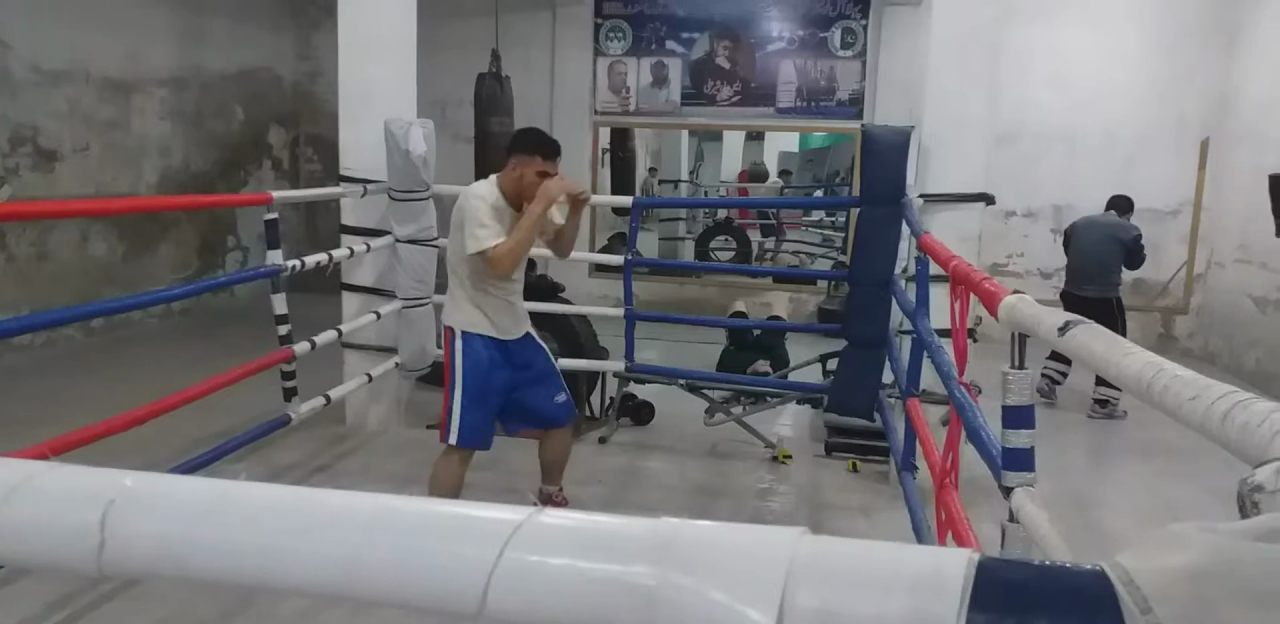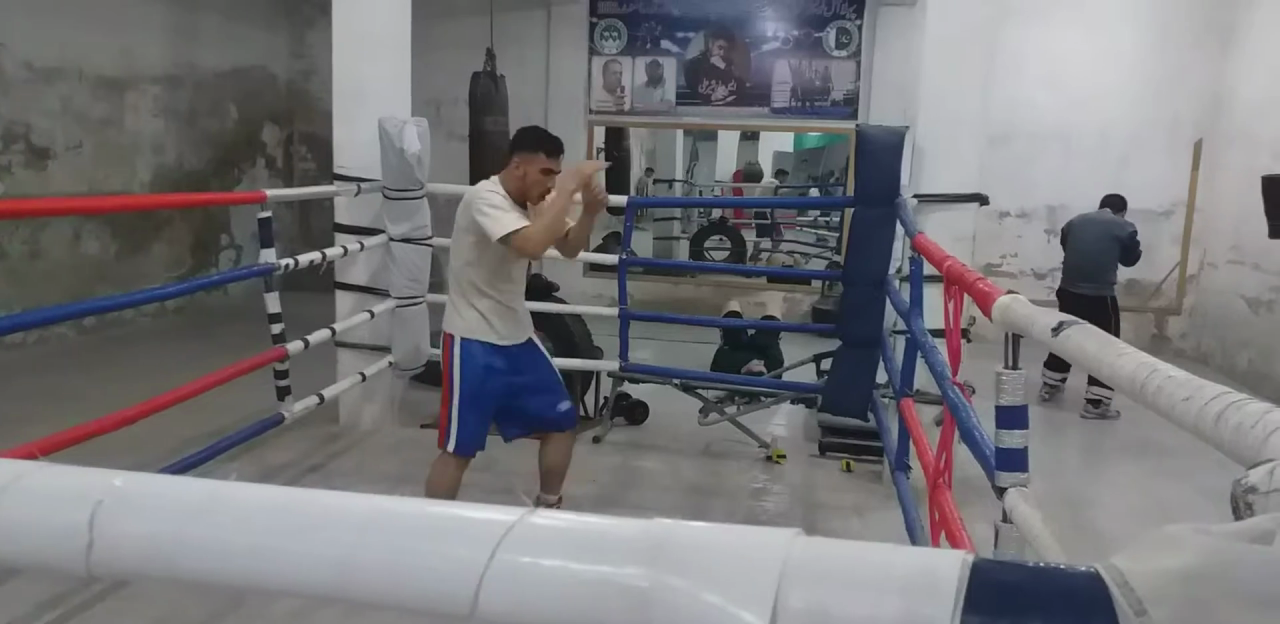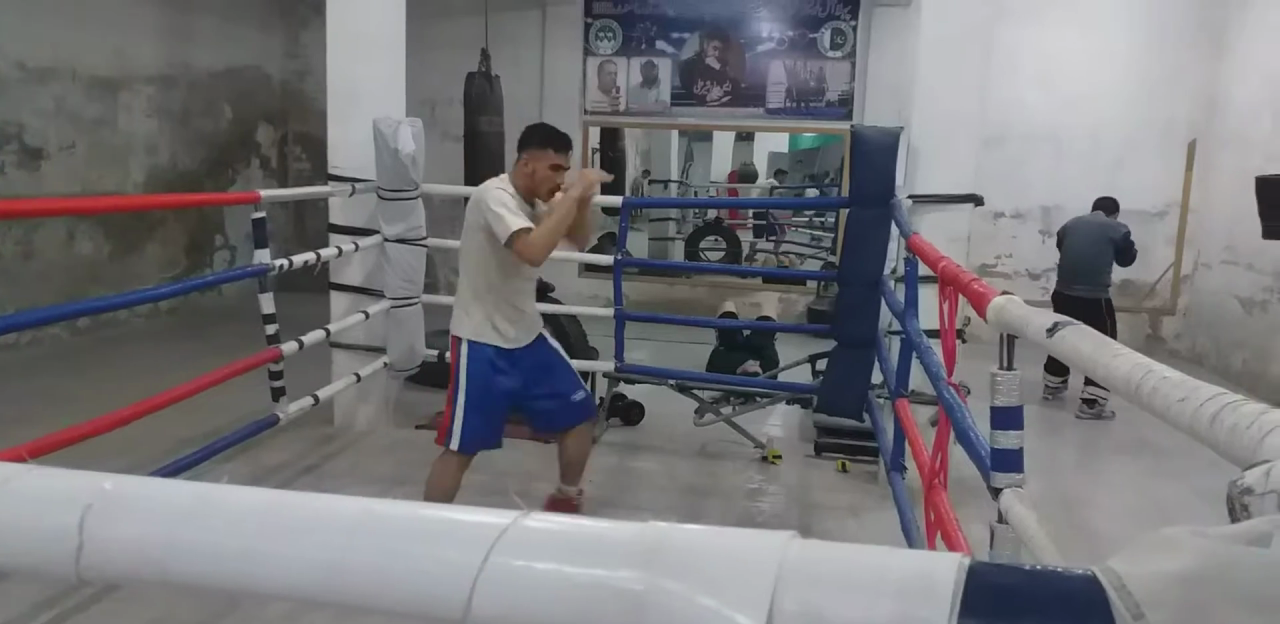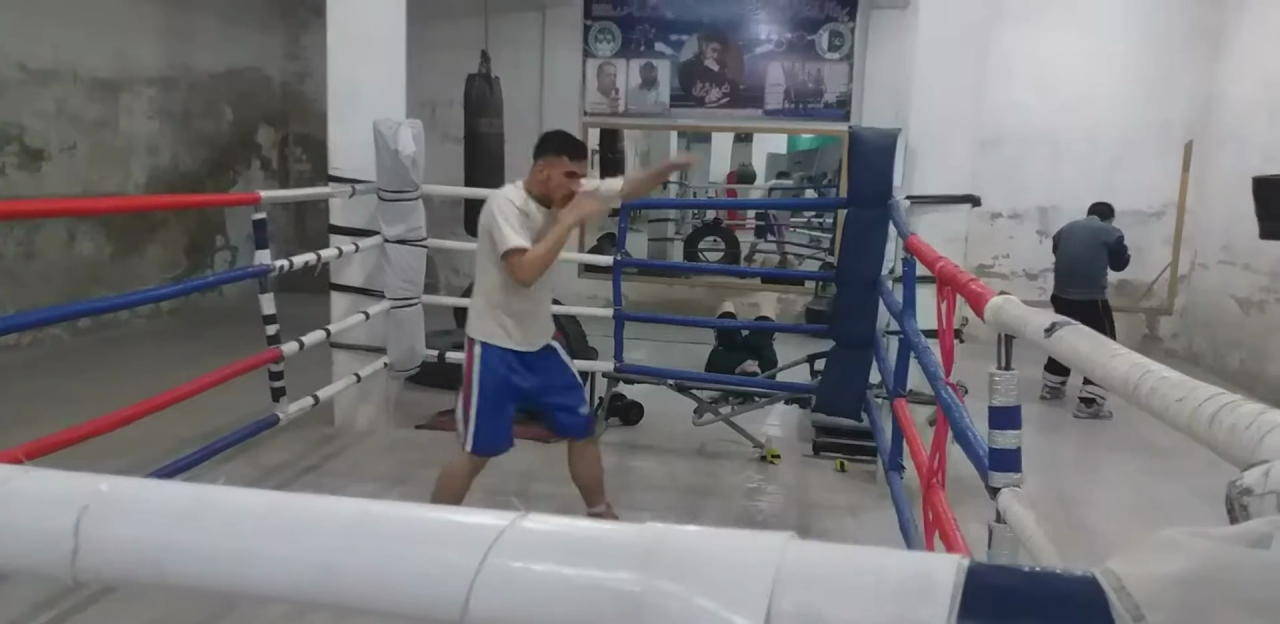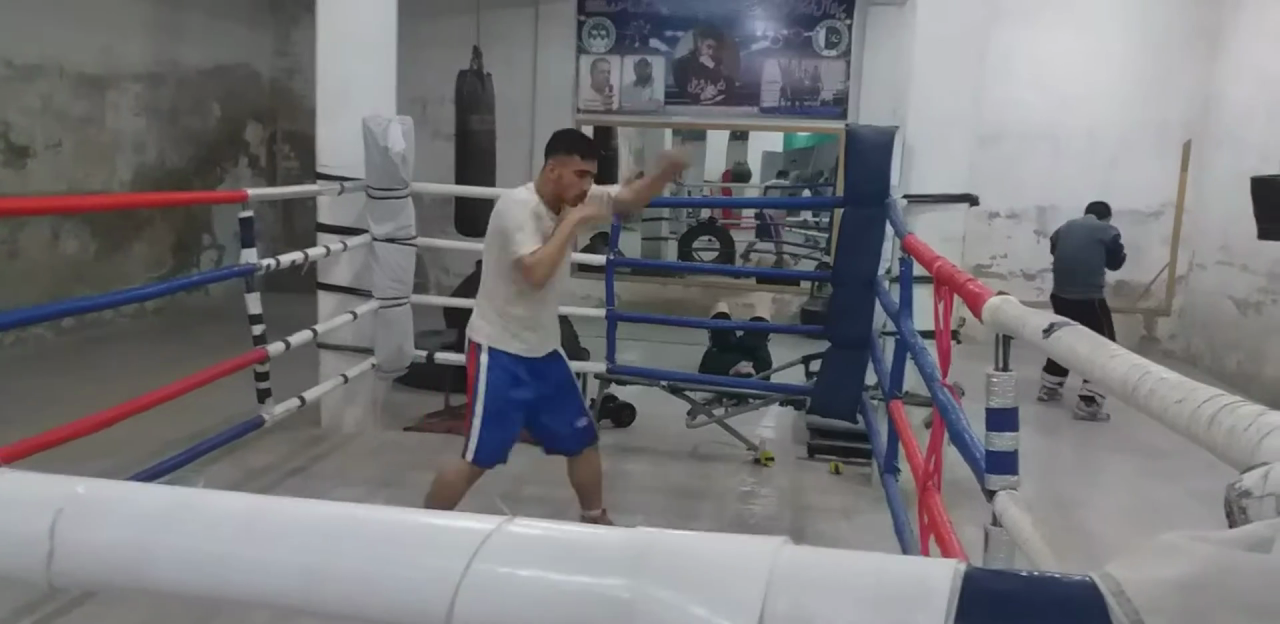
dt=0.1s
person 1, frame 1
left shoulder: (531, 198)
right shoulder: (478, 198)
left elbow: (561, 247)
right elbow: (501, 265)
left wrist: (574, 208)
right wrist: (542, 205)
left hip: (516, 331)
right hip: (472, 334)
left knee: (560, 417)
right knee: (462, 445)
left ankle: (550, 496)
person 1, frame 2
left shoulder: (537, 197)
right shoulder: (484, 199)
left elbow: (569, 248)
right elbow: (531, 246)
left wrist: (590, 210)
right wrist: (569, 189)
left hip: (518, 337)
right hip: (473, 340)
left knee: (562, 423)
right knee: (459, 449)
left ankle: (548, 507)
person 1, frame 3
left shoulder: (543, 193)
right shoulder: (494, 197)
left elbow: (577, 237)
right elbow: (533, 251)
left wrist: (582, 201)
right wrist: (571, 193)
left hip: (527, 335)
right hip: (481, 341)
left knee: (581, 414)
right knee: (462, 449)
left ankle: (566, 500)
person 1, frame 4
left shoulder: (573, 196)
right shoulder: (504, 204)
left elbow: (629, 188)
right elbow: (525, 272)
left wrist: (668, 167)
right wrist: (569, 221)
left hip: (539, 342)
right hip: (495, 346)
left knee: (582, 432)
right knee: (476, 453)
left ankle: (600, 518)
person 1, frame 5
left shoulder: (579, 199)
right shoulder: (518, 206)
left elbow: (630, 201)
right elbow: (538, 274)
left wrist: (663, 170)
right wrist: (575, 222)
left hip: (543, 349)
right hip: (499, 351)
left knee: (583, 442)
right knee: (476, 460)
left ankle: (596, 524)
person 2, frame 1
left shoulder: (1079, 223)
right shoulder: (1129, 231)
left elbow: (1067, 248)
right elbow: (1134, 263)
left hip: (1073, 293)
right hip: (1105, 298)
left ankle: (1049, 380)
right ankle: (1103, 403)
person 2, frame 2
left shoulder: (1076, 221)
right shoulder: (1124, 228)
left elbow: (1065, 245)
right elbow: (1131, 259)
left hip: (1069, 291)
right hip: (1100, 296)
left ankle: (1050, 385)
right ankle: (1096, 403)
person 2, frame 3
left shoulder: (1071, 224)
right shoulder: (1118, 229)
right elbow: (1127, 259)
left hip: (1063, 293)
right hip: (1095, 298)
left ankle: (1052, 386)
right ankle: (1091, 404)
person 2, frame 4
left shoulder: (1066, 229)
right shoulder: (1111, 234)
right elbow: (1120, 263)
left hip: (1061, 296)
right hip: (1092, 300)
left ankle: (1052, 386)
right ankle: (1088, 403)
person 2, frame 5
left shoulder: (1065, 228)
right shoulder: (1108, 231)
left elbow: (1055, 250)
right elbow: (1116, 262)
left hip: (1061, 296)
right hip: (1089, 299)
left ankle: (1049, 388)
right ankle: (1088, 402)
